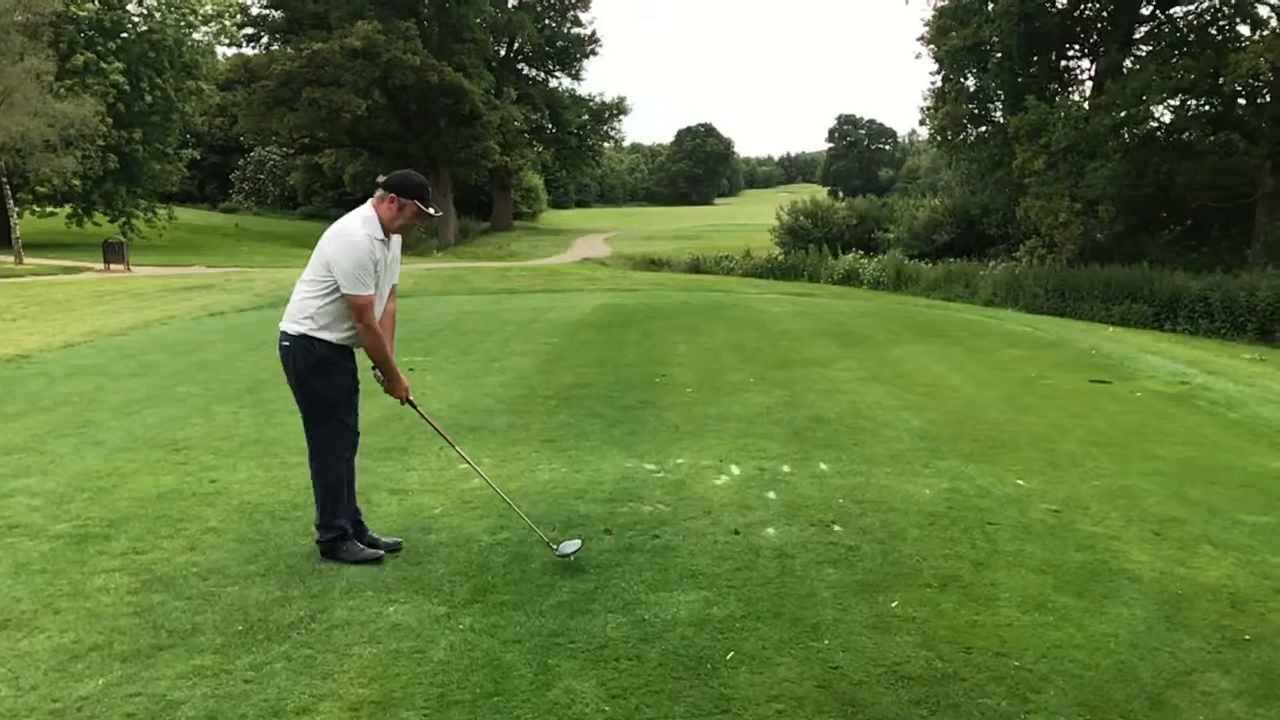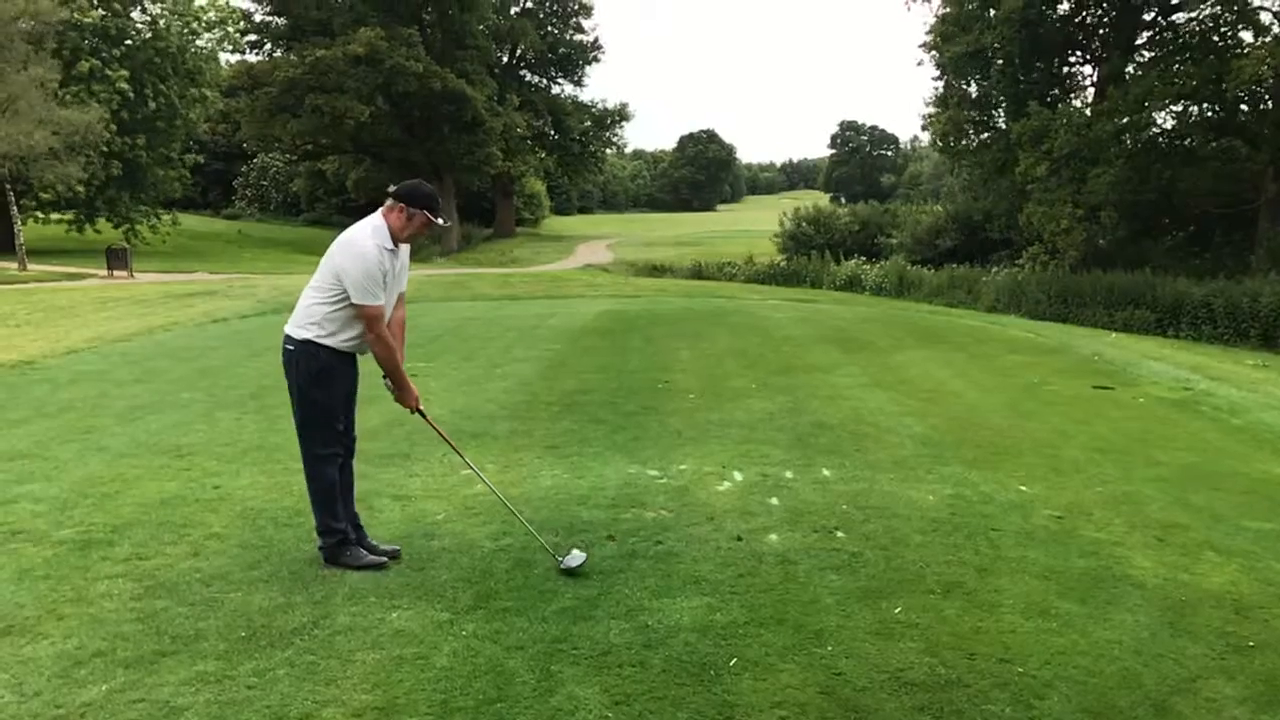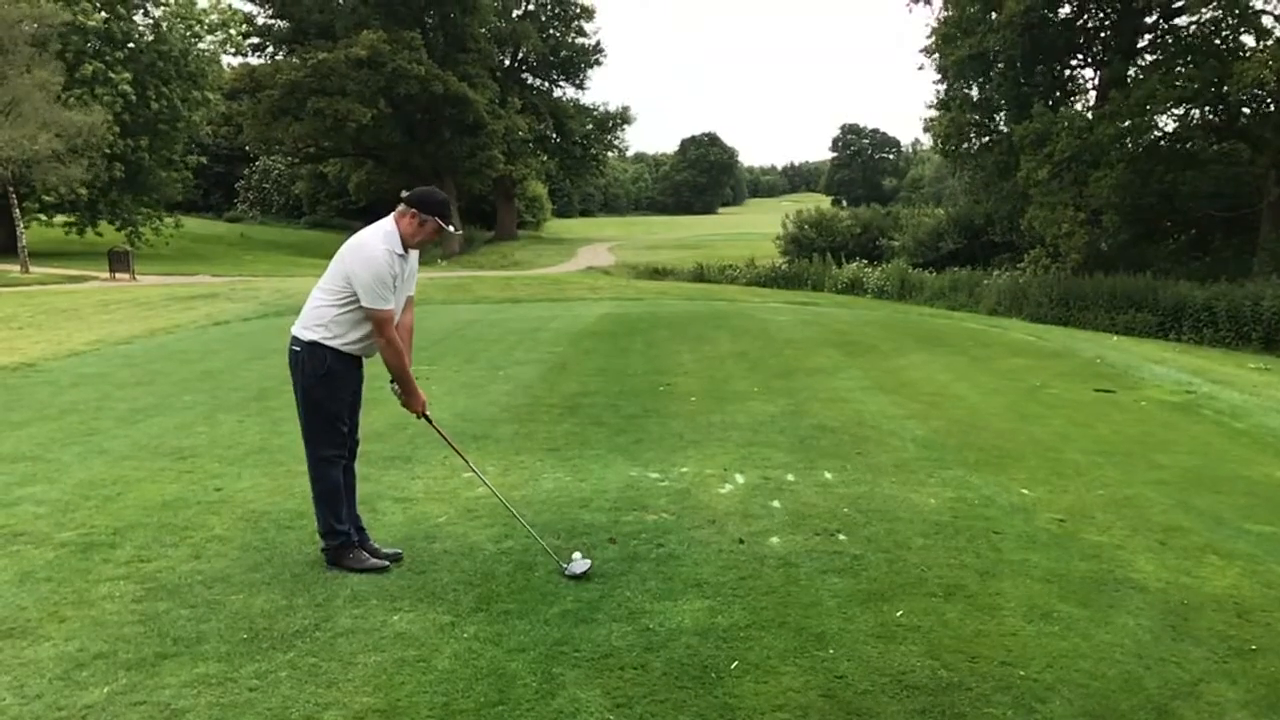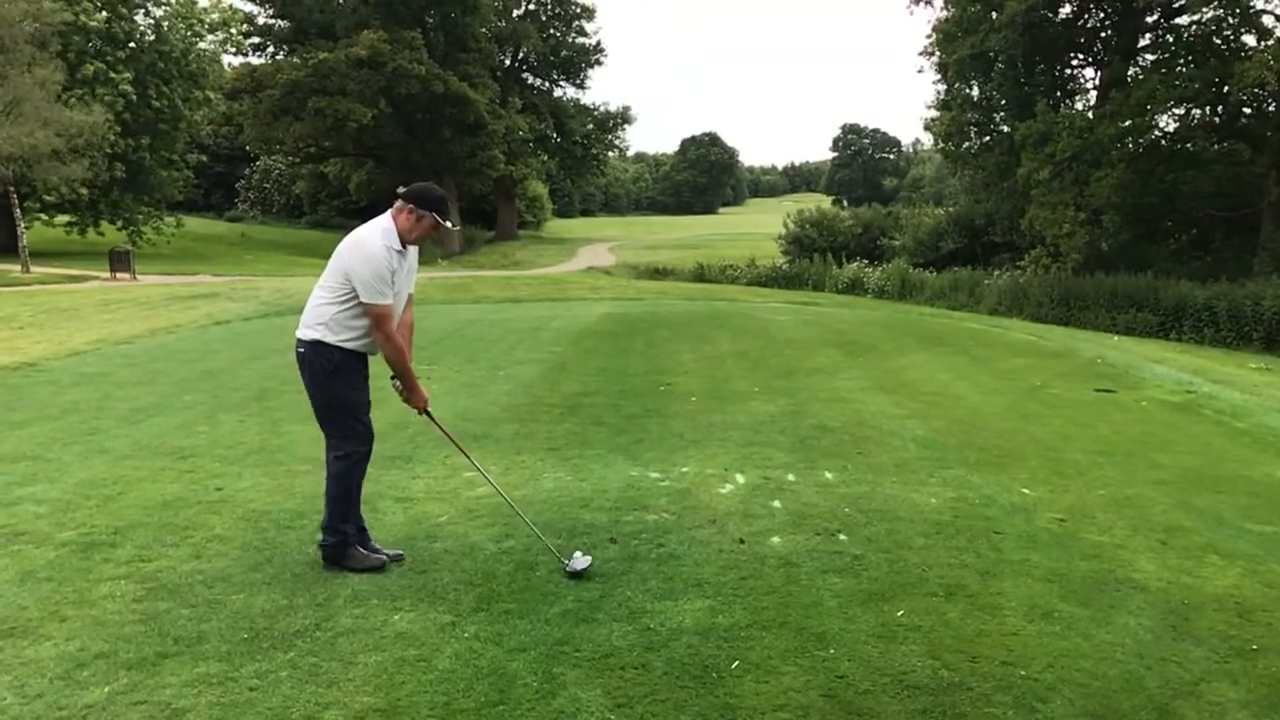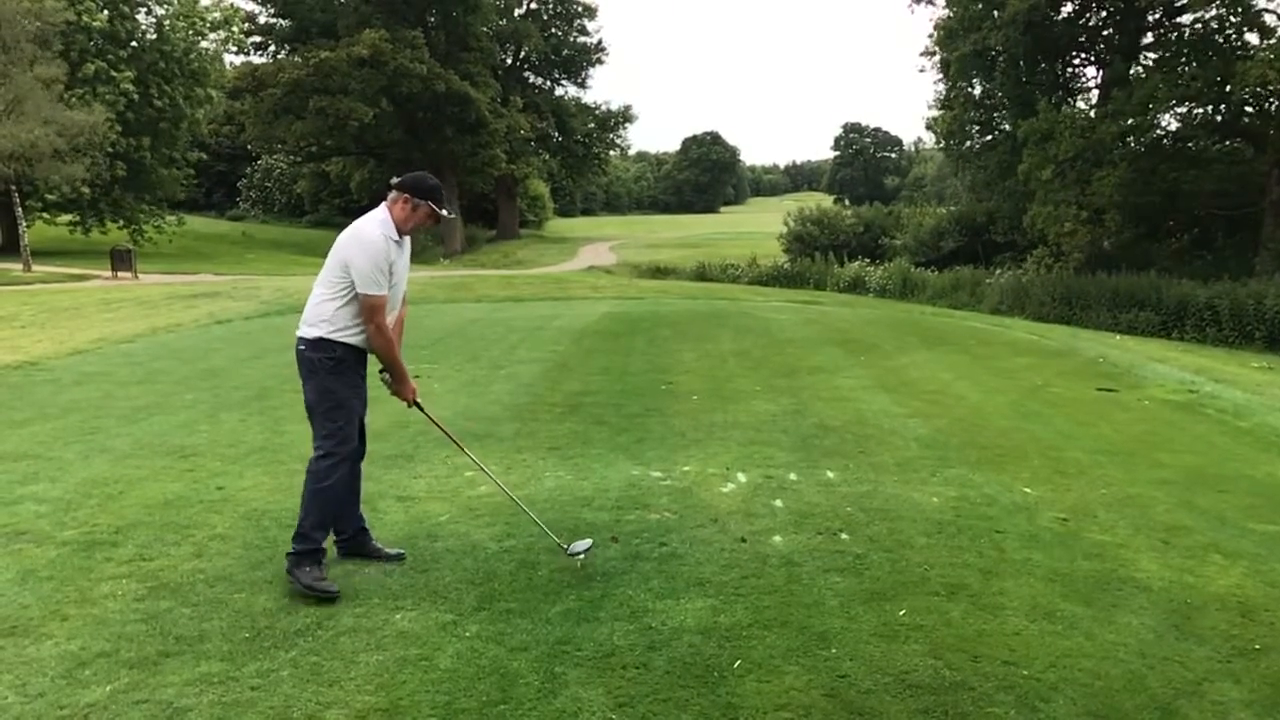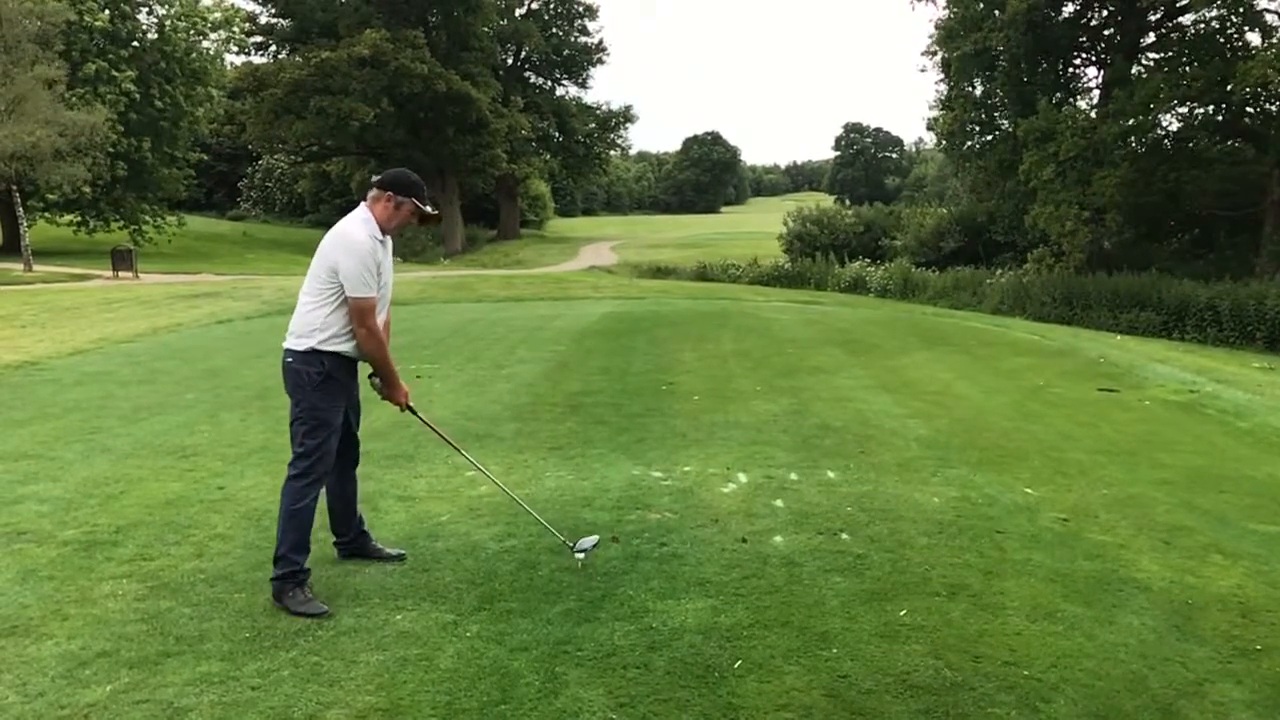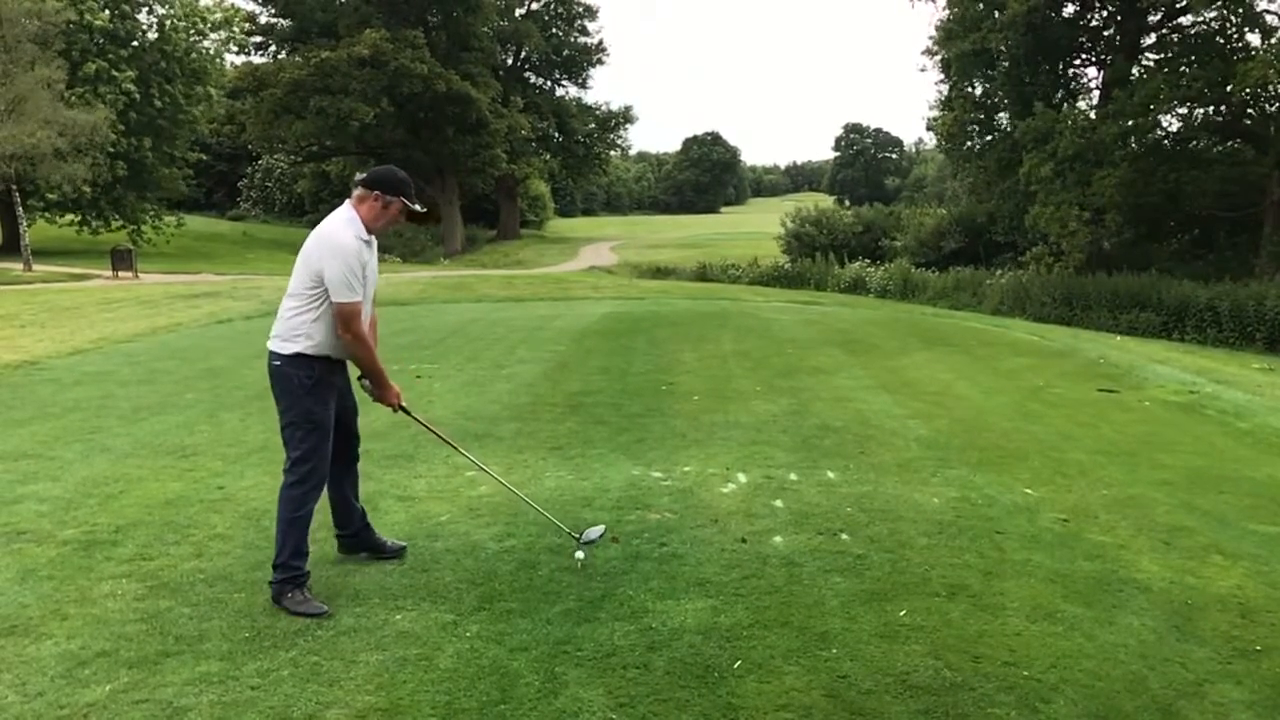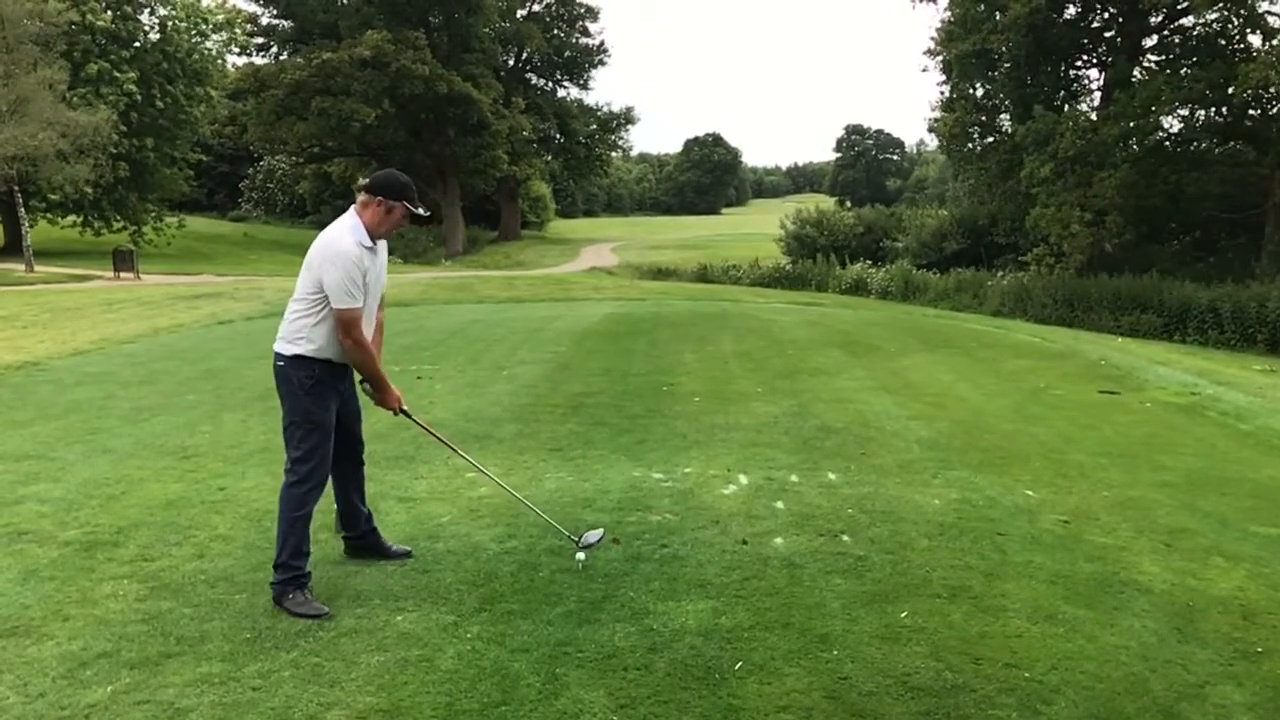
dt=0.3s
person 1, frame 1
left shoulder: (390, 236)
right shoulder: (355, 239)
left elbow: (387, 302)
right elbow: (364, 322)
left wrist: (389, 366)
right wrist: (392, 375)
left hip: (334, 345)
right hip: (310, 344)
left knee: (341, 441)
right knee: (333, 442)
left ankle: (350, 528)
right ankle: (333, 538)
person 1, frame 2
left shoulder: (398, 244)
right shoulder: (365, 249)
left elbow: (395, 310)
right elbow: (376, 331)
left wrist: (399, 374)
right wrist: (403, 385)
left hip: (339, 352)
right hip: (313, 351)
left knee: (342, 447)
right knee: (323, 449)
left ankle: (350, 534)
right ankle: (335, 543)
person 1, frame 3
left shoulder: (407, 248)
right shoulder: (375, 253)
left elbow: (404, 315)
right elbow: (385, 335)
left wrist: (406, 379)
right wrist: (410, 389)
left hip: (344, 354)
right hip: (318, 352)
left knee: (344, 450)
right knee: (328, 451)
left ankle: (352, 536)
right ankle: (338, 545)
person 1, frame 4
left shoulder: (407, 246)
right shoulder: (373, 249)
left elbow: (404, 312)
right elbow: (383, 331)
left wrist: (405, 375)
right wrist: (411, 385)
left hip: (349, 352)
right hip: (326, 351)
left knee: (353, 444)
right knee: (352, 444)
left ankle: (352, 536)
right ankle: (336, 544)
person 1, frame 5
left shoulder: (399, 238)
right shoulder: (371, 239)
left elbow: (396, 308)
right elbow: (375, 323)
left wrist: (396, 369)
right wrist: (401, 377)
left hip: (348, 351)
right hip: (326, 350)
left knee: (351, 448)
right knee: (335, 449)
left ankle: (351, 536)
right ankle: (305, 556)
person 1, frame 6
left shoulder: (377, 236)
right shoulder: (357, 240)
left elbow: (380, 315)
right elbow: (365, 326)
left wrist: (384, 374)
right wrist: (393, 381)
left hip: (337, 361)
right hip: (315, 362)
left knee: (344, 456)
right knee: (311, 465)
left ankle: (351, 538)
right ankle: (288, 577)
person 1, frame 7
left shoulder: (362, 235)
right shoulder: (342, 242)
left elbow: (366, 313)
right elbow: (350, 331)
left wrist: (374, 373)
right wrist: (382, 383)
left hip: (326, 361)
right hip: (301, 364)
left knee: (344, 451)
right knee: (307, 469)
left ankle: (354, 534)
right ankle: (287, 580)
person 1, frame 8
left shoulder: (375, 242)
right shoulder: (343, 249)
left elbow: (374, 312)
right elbow: (350, 335)
left wrist: (376, 375)
right wrist: (383, 387)
left hip: (336, 365)
right hip: (305, 366)
left knee: (349, 455)
right knee: (308, 470)
left ankle: (360, 536)
right ankle: (289, 581)
